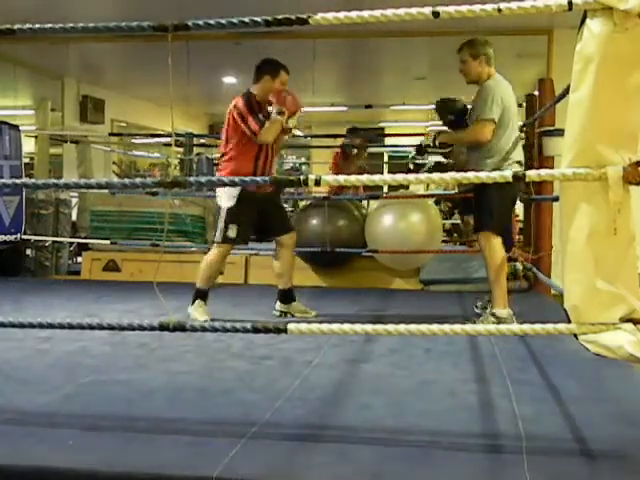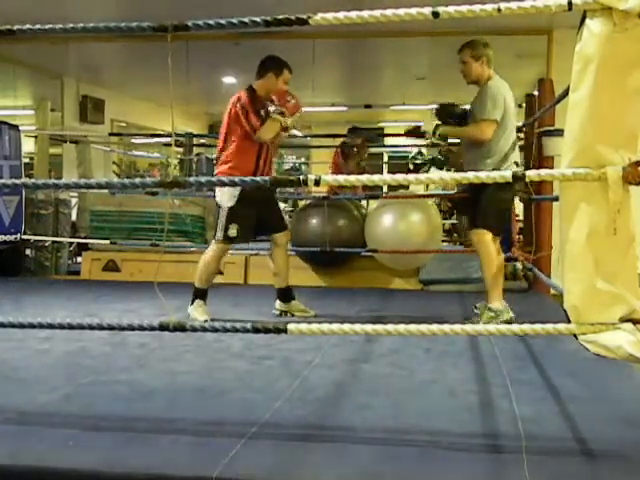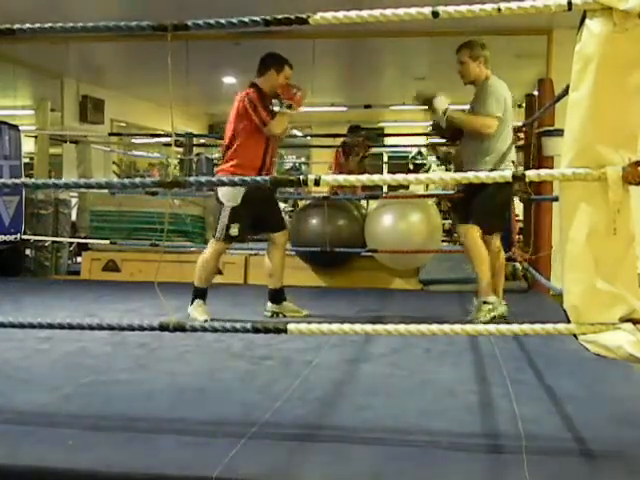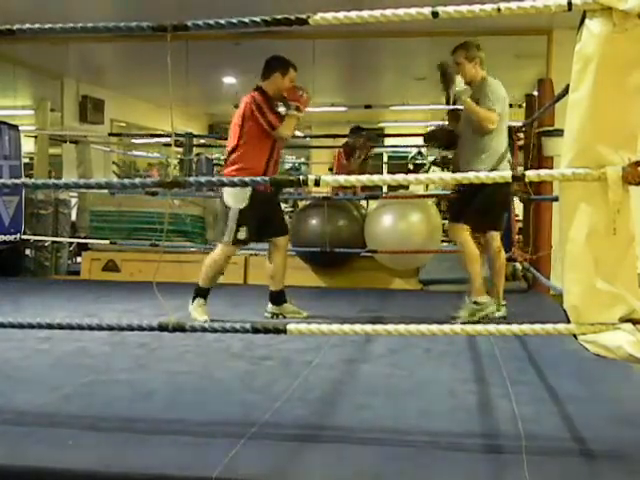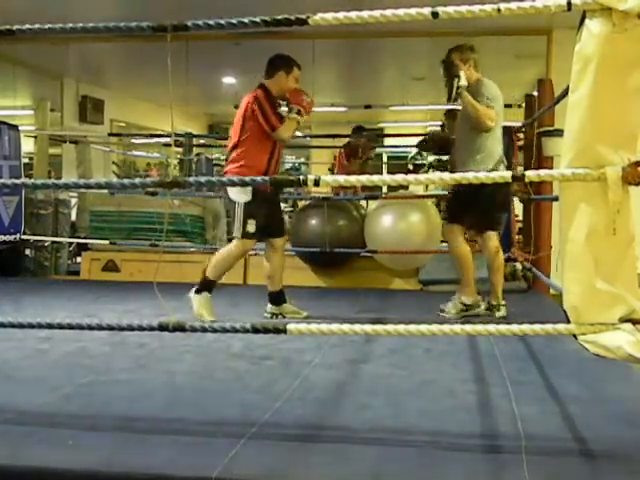
dt=0.1s
person 1, frame 1
left shoulder: (491, 88)
right shoulder: (496, 87)
left elbow: (482, 133)
left wrist: (446, 137)
right wrist: (456, 136)
left hip: (496, 174)
right hip: (499, 174)
left knee: (488, 237)
right knee: (494, 238)
left ankle: (500, 310)
right ankle: (497, 301)
person 1, frame 2
left shoulder: (492, 89)
right shoulder: (492, 89)
left elbow: (483, 132)
left wrist: (444, 130)
right wrist: (457, 140)
left hip: (493, 174)
right hip: (494, 174)
left knee: (480, 235)
right knee: (491, 238)
left ankle: (497, 306)
right ankle: (495, 301)
person 1, frame 3
left shoulder: (493, 88)
right shoulder: (484, 90)
left elbow: (487, 126)
left wrist: (450, 113)
right wrist: (459, 153)
left hip: (491, 174)
right hip: (485, 174)
left knee: (467, 228)
right knee: (491, 237)
left ankle: (489, 297)
right ankle: (496, 300)
person 1, frame 4
left shoulder: (489, 88)
right shoulder: (477, 92)
left elbow: (489, 123)
left wrist: (462, 96)
right wrist: (457, 154)
left hip: (487, 173)
right hip: (481, 172)
left knee: (458, 227)
right knee: (491, 235)
left ankle: (478, 297)
right ankle: (497, 302)
person 1, frame 5
left shoulder: (485, 88)
right shoulder: (472, 92)
left elbow: (488, 121)
left wrist: (462, 93)
left hip: (481, 173)
right hip: (476, 173)
left knee: (453, 230)
right knee: (488, 236)
left ankle: (468, 297)
right ankle: (497, 301)
person 2, frame 1
left shoulder: (263, 109)
right shoulder: (242, 105)
left elbow: (273, 149)
right elbow: (264, 138)
left wrist: (285, 124)
right wrist: (281, 113)
left hip: (263, 189)
right hip: (238, 188)
left knee: (287, 239)
right knee: (223, 246)
left ankle: (285, 301)
right ankle: (198, 302)
person 2, frame 2
left shoulder: (262, 105)
right shoulder: (244, 100)
left elbow: (270, 147)
right elbow: (262, 136)
left wrist: (283, 123)
right wrist: (280, 113)
left hip: (259, 186)
right hip: (236, 185)
left knee: (281, 238)
right knee: (221, 245)
left ankle: (285, 300)
right ankle: (197, 301)
person 2, frame 3
left shoulder: (261, 100)
right shoulder: (251, 97)
left elbow: (272, 137)
right elbow: (274, 129)
left wrist: (286, 109)
right wrist: (289, 105)
left hip: (259, 184)
right hip: (238, 182)
left knee: (279, 238)
right knee: (221, 243)
left ankle: (276, 302)
right ankle: (197, 301)
person 2, frame 4
left shoulder: (267, 103)
right shoulder: (256, 100)
left elbow: (278, 139)
right elbow: (283, 132)
left wrist: (292, 111)
right wrist: (296, 107)
left hip: (263, 187)
right hip: (243, 185)
left knee: (280, 241)
right knee: (229, 247)
left ankle: (277, 303)
right ankle: (199, 299)
person 2, frame 5
left shoulder: (268, 101)
right shoulder: (260, 98)
left elbow: (278, 137)
right elbow: (282, 135)
left wrist: (296, 113)
right wrist: (298, 110)
left hip: (264, 184)
left knee: (277, 242)
right knee: (244, 242)
left ankle: (276, 303)
right ankle: (202, 291)
